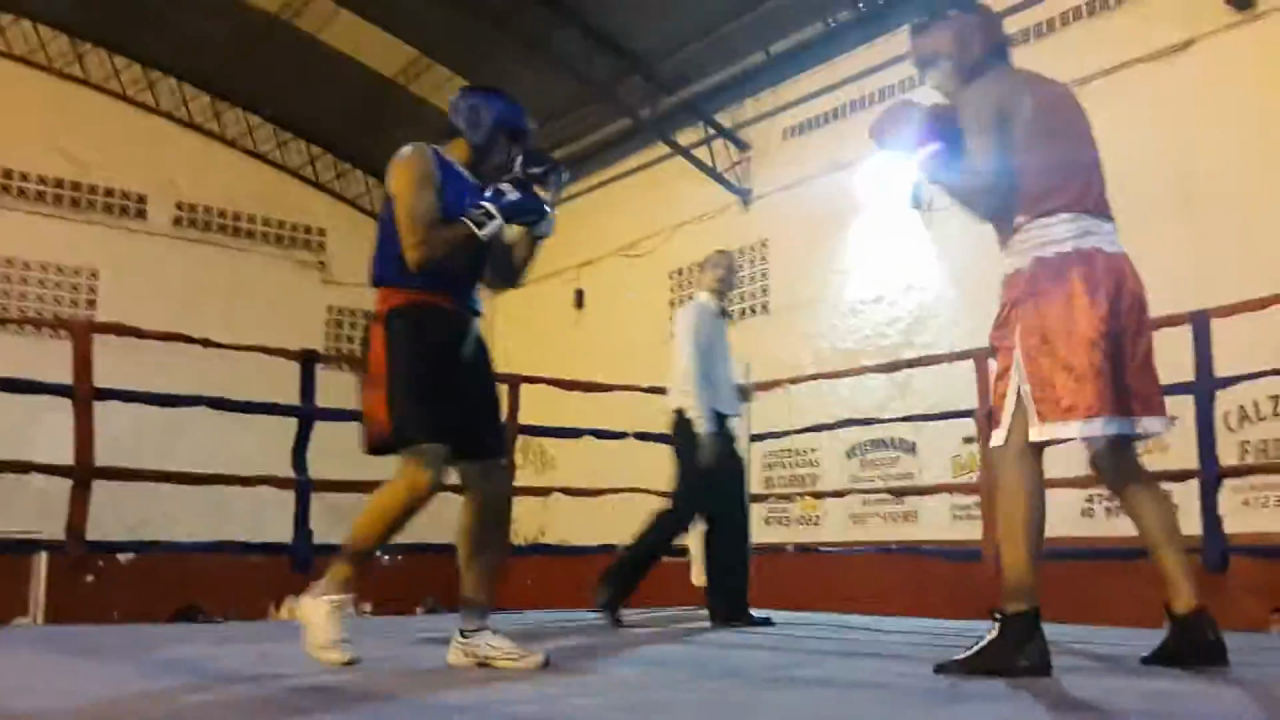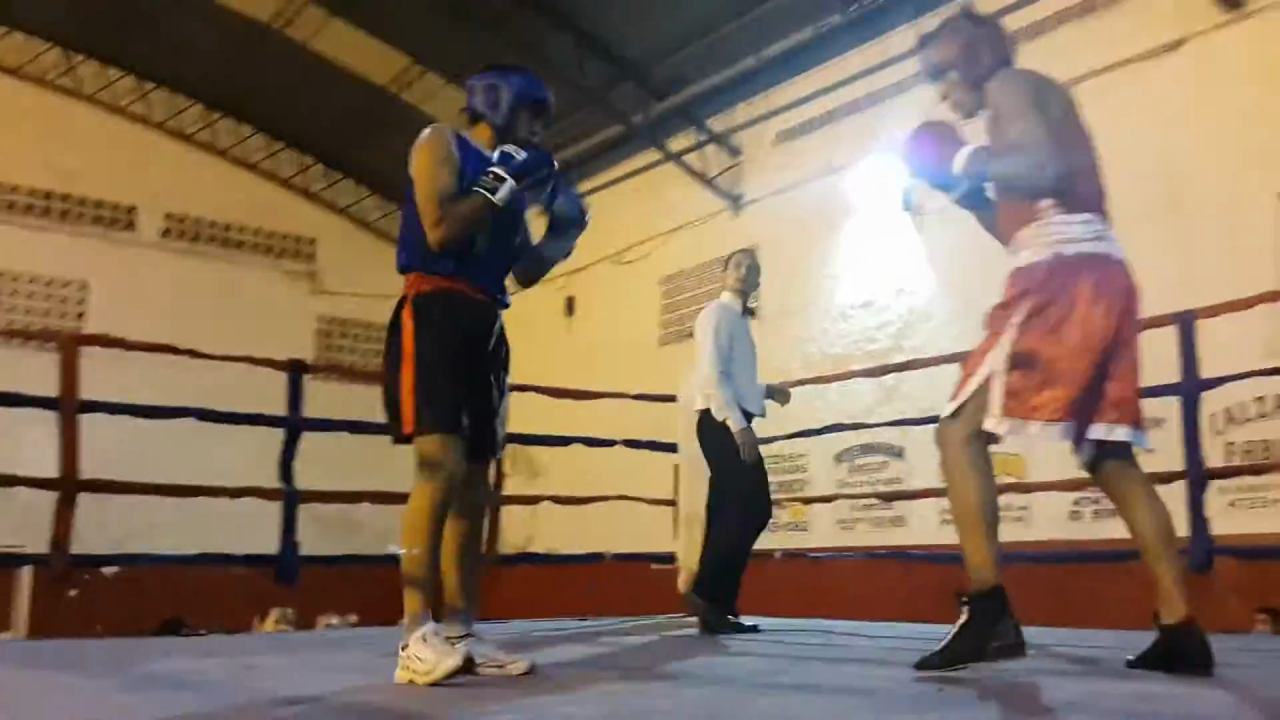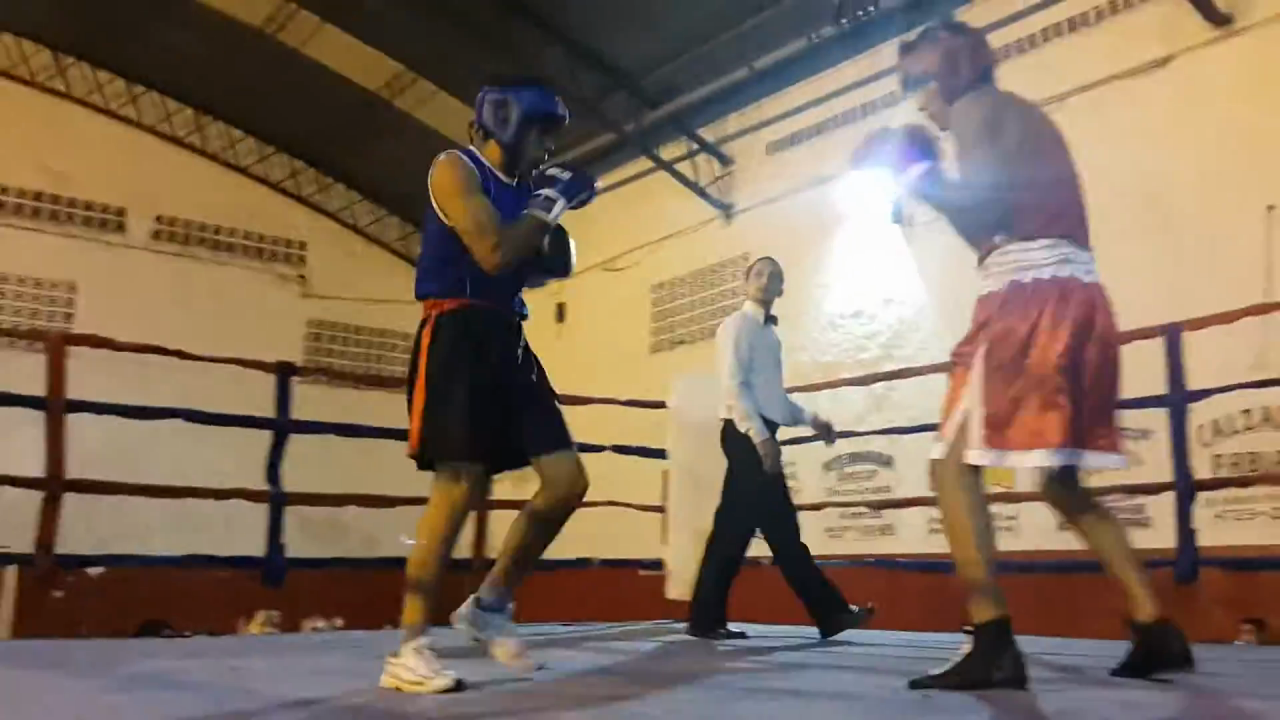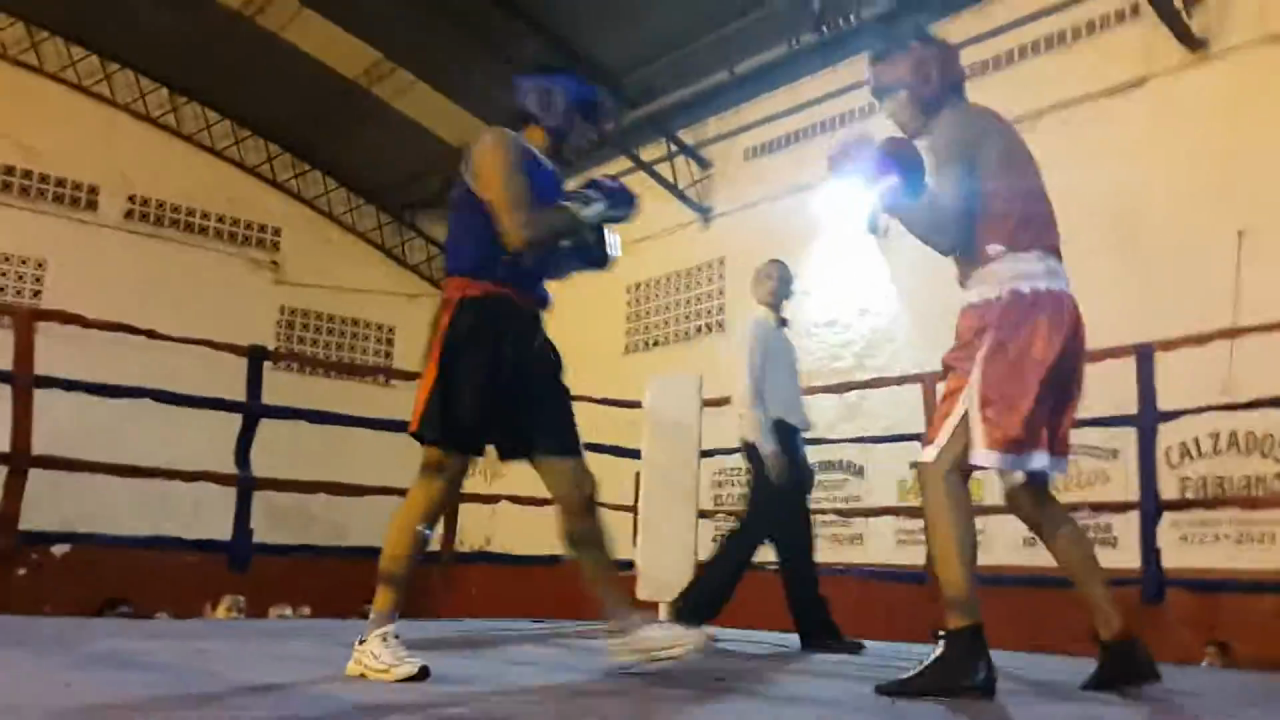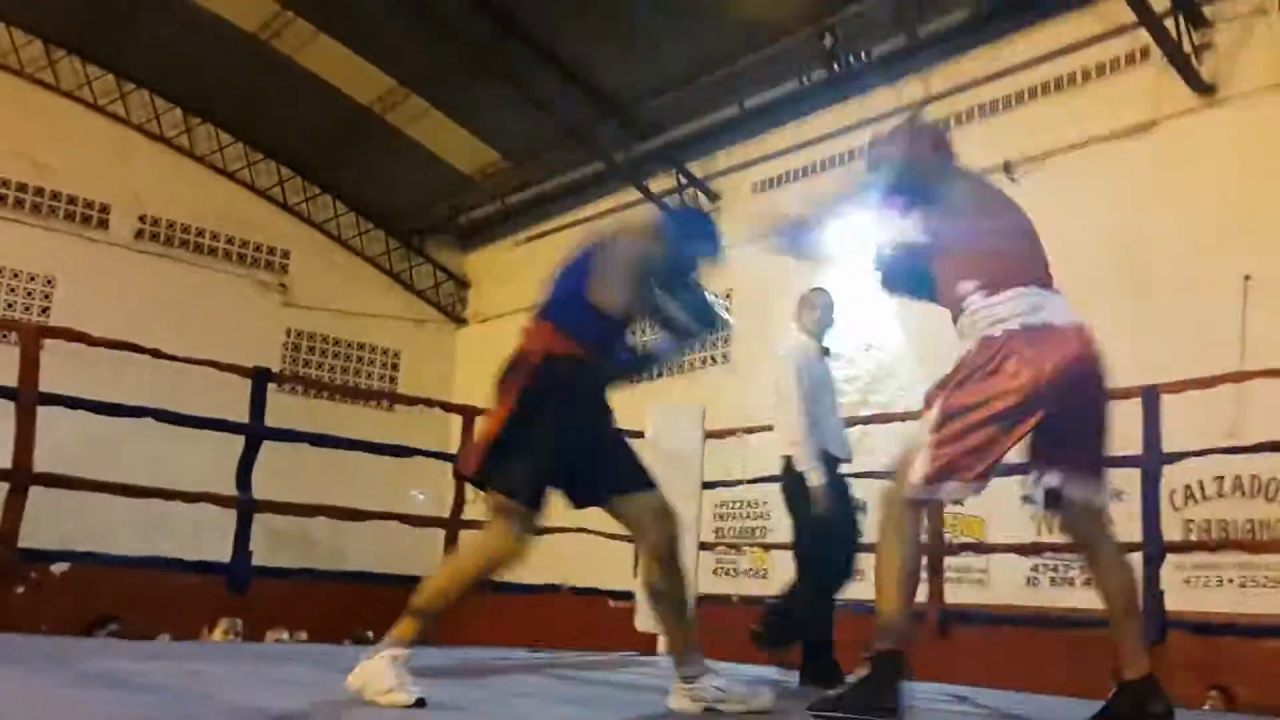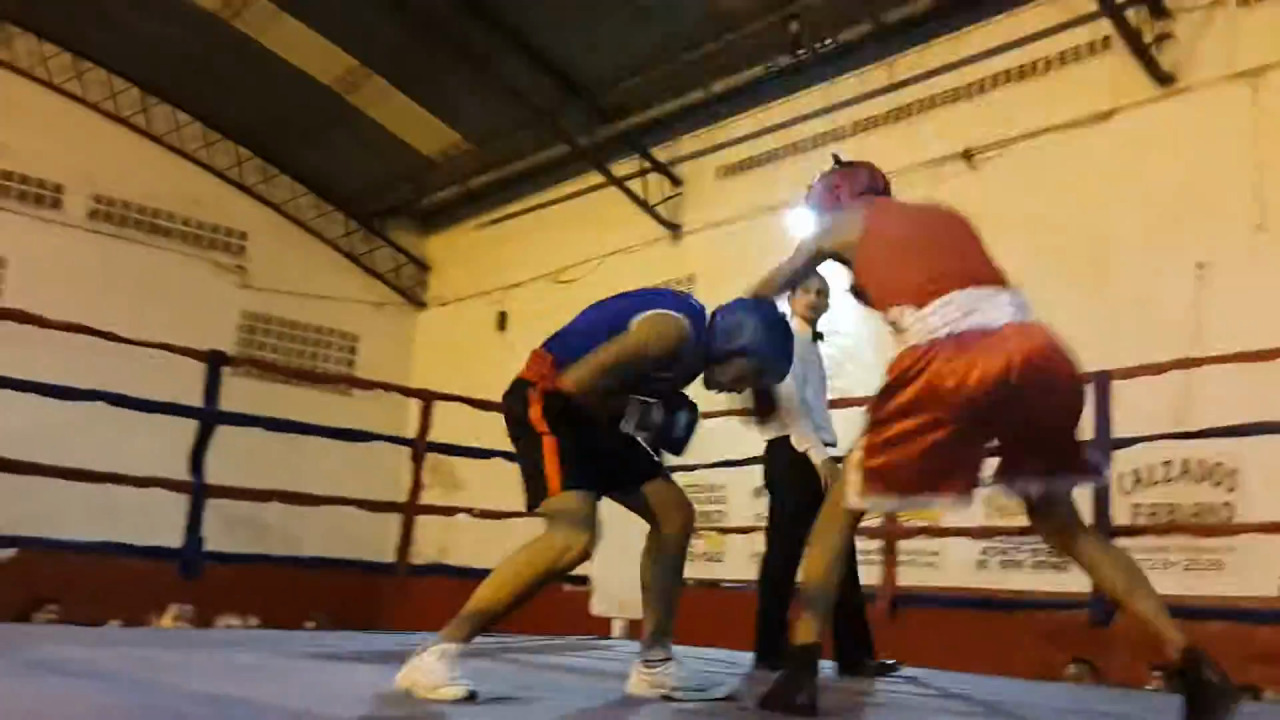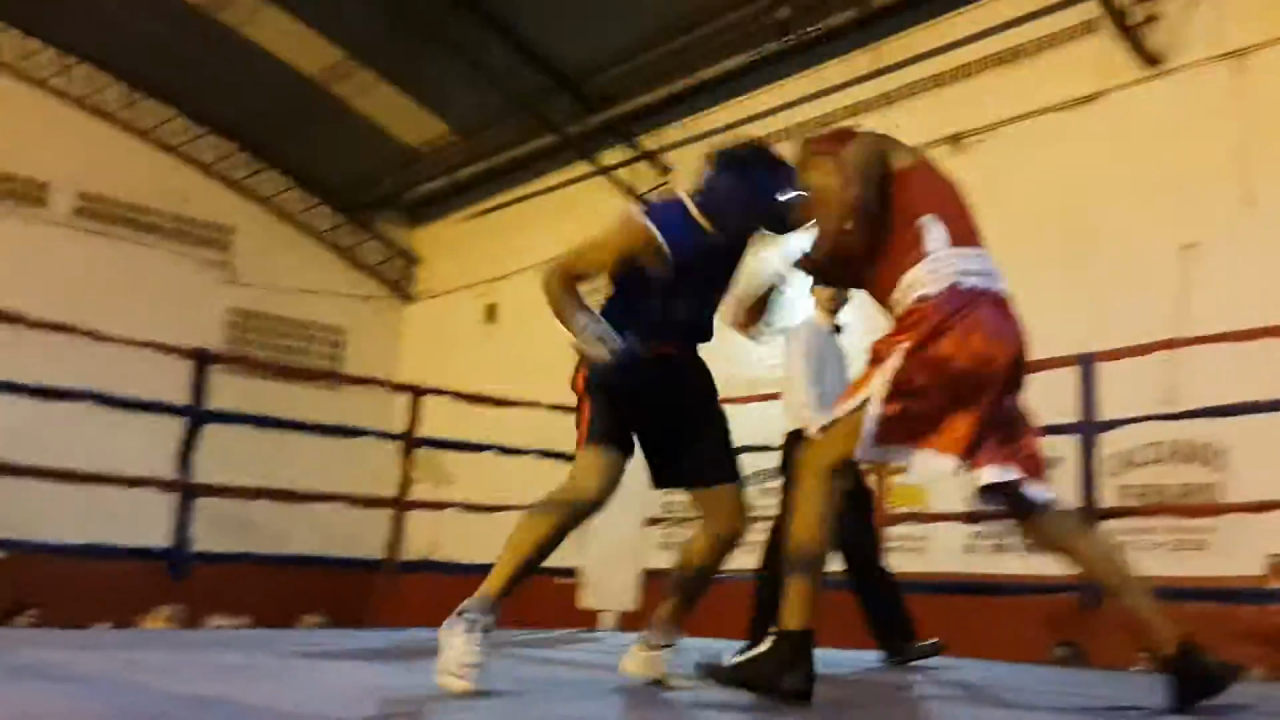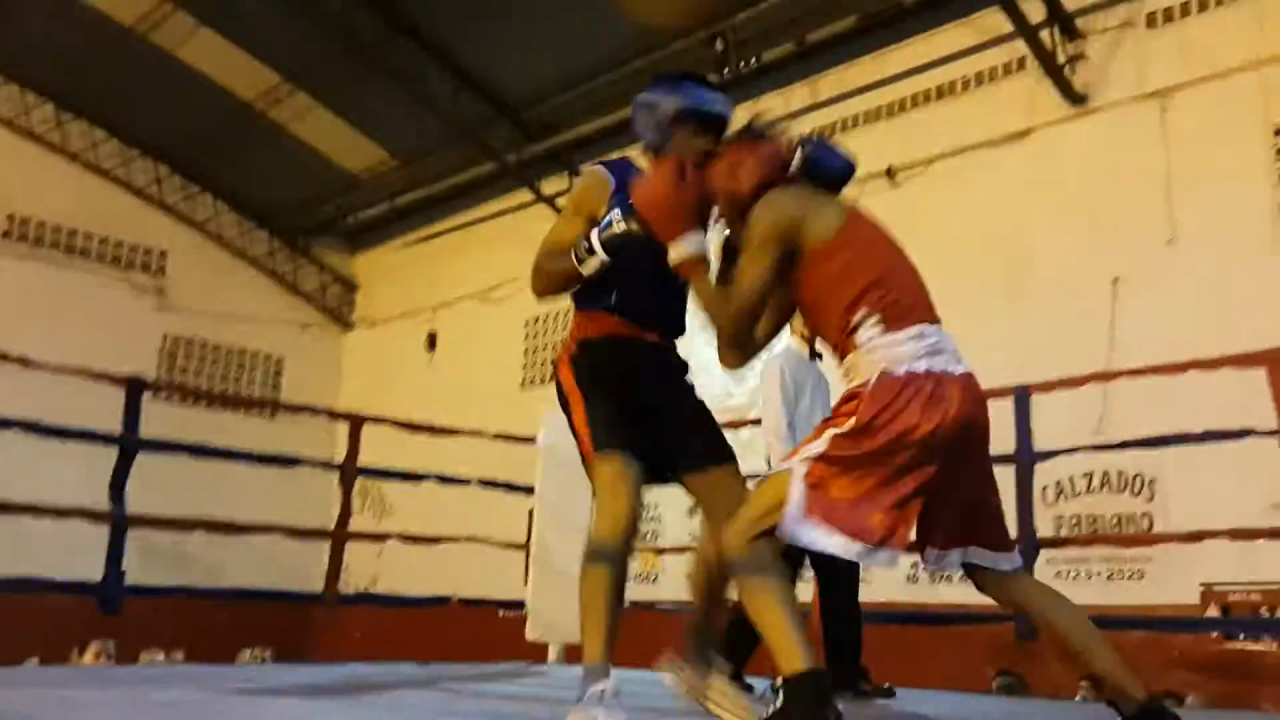
dt=0.2s
person 1, frame 1
left shoulder: (989, 88)
right shoulder: (1050, 94)
left elbow: (981, 192)
left wrist: (925, 154)
right wrist: (952, 159)
left hip: (1055, 275)
right hip: (1106, 270)
left knee: (1015, 446)
right knee: (1114, 457)
left ankle: (1019, 630)
right ankle: (1193, 623)
person 1, frame 2
left shoulder: (1012, 86)
right shoulder: (1041, 102)
left elbow: (1044, 169)
left wrist: (961, 162)
right wrist: (966, 189)
left hip: (1061, 275)
right hip: (1103, 278)
left knee: (961, 431)
right knee: (1110, 459)
left ankle: (986, 613)
right ankle: (1181, 630)
person 1, frame 3
left shoulder: (977, 110)
right shoulder: (1026, 119)
left elbow: (982, 212)
left wrist: (915, 175)
right wrist: (935, 181)
left hip: (1028, 298)
right hip: (1079, 298)
left knee: (954, 463)
right knee: (1064, 484)
left ankle: (992, 641)
right ankle: (1155, 629)
person 1, frame 4
left shoulder: (955, 124)
right shoulder: (989, 138)
left elbow: (948, 234)
left wrist: (891, 190)
right wrist: (903, 197)
left hip: (1015, 311)
right hip: (1051, 315)
left knee: (941, 470)
right knee: (1026, 490)
left ankle: (964, 653)
right ankle: (1120, 644)
person 1, frame 5
left shoulder: (929, 190)
right shoulder: (980, 195)
right wrist: (894, 267)
left hip: (1015, 346)
right hip: (1070, 347)
left knee: (903, 503)
right knee: (1079, 518)
person 1, frame 6
left shoulder: (841, 226)
right shoulder: (946, 217)
left elbow: (772, 285)
left hip: (949, 357)
right hip: (1032, 351)
left knee: (841, 508)
right knee: (1061, 523)
left ankle: (799, 674)
right ankle: (1191, 666)
person 1, frame 7
left shoulder: (867, 152)
left elbow: (845, 223)
left wrist: (813, 255)
left hip: (953, 318)
right hip: (984, 331)
left knee: (821, 464)
right knee: (1024, 504)
left ankle: (790, 653)
right ankle: (1186, 659)
person 1, frame 8
left shoulder: (778, 210)
right shoulder: (819, 209)
left elbow: (731, 332)
left wrist: (683, 243)
left hip: (904, 393)
right hip: (956, 394)
left knee: (743, 534)
right knee: (998, 576)
person 2, frame 1
left shoulder: (479, 192)
right shoulder: (418, 163)
left elbow: (500, 277)
right elbow: (418, 252)
left wrist: (530, 227)
right wrist: (488, 212)
left hip: (461, 337)
right hip: (408, 326)
left knee: (493, 481)
right knee: (423, 474)
left ankle: (474, 629)
right ankle: (327, 593)
person 2, frame 2
left shoulder: (508, 174)
right shoulder: (439, 144)
left elbow: (525, 272)
right elbow: (440, 231)
left wrist: (563, 229)
right wrist: (503, 177)
left hip: (484, 326)
right hip: (435, 316)
left knee: (473, 485)
right knee: (441, 465)
left ankle: (460, 630)
right ankle: (418, 638)
person 2, frame 3
left shoulder: (516, 186)
right shoulder: (455, 170)
right elbow: (493, 253)
left wrist: (550, 261)
right wrist: (552, 203)
left hip: (506, 342)
right hip: (456, 338)
left knee: (567, 478)
right knee: (459, 489)
left ankle: (489, 603)
right ankle: (408, 648)
person 2, frame 4
left shoulder: (546, 173)
right shoulder: (497, 148)
right elbow: (520, 237)
left wrist: (590, 245)
right wrist: (590, 206)
left hip: (521, 331)
right hip: (476, 319)
left knee: (575, 485)
right knee: (438, 479)
left ankle: (629, 627)
right ankle: (375, 636)
person 2, frame 5
left shoulder: (657, 271)
right shoulder: (647, 237)
right elbow: (617, 300)
left wrist: (660, 348)
right wrist: (675, 310)
left hip: (578, 397)
right hip: (549, 381)
left knee: (657, 522)
right knee: (507, 533)
left ankle: (691, 676)
right ankle: (390, 654)
person 2, frame 6
left shoulder: (698, 333)
right shoulder: (674, 331)
right elbow: (579, 381)
right wrist: (642, 417)
right hip: (547, 403)
left knee: (675, 513)
right knee: (573, 536)
left ankle: (654, 663)
right ankle: (440, 653)
person 2, frame 7
left shoulder: (731, 221)
right shoulder: (650, 231)
right elbow: (559, 277)
right wrist: (594, 334)
left hip: (676, 370)
right hip: (618, 364)
left knee: (726, 514)
right knee: (591, 487)
left ankle: (653, 644)
right ankle: (472, 619)
person 2, frame 8
right shoulder: (605, 184)
right elbow: (542, 281)
right wrist: (597, 249)
left hip: (659, 361)
right hip: (600, 356)
left knee: (729, 503)
right knee: (620, 498)
left ankle: (693, 655)
person 3, frame 1
left shoulder: (717, 321)
right shoulder: (694, 314)
right elbow: (688, 375)
left wrist: (734, 392)
right wrist: (707, 430)
left hip: (715, 426)
right hip: (698, 426)
left knee: (728, 515)
right knee: (684, 510)
left ankle: (729, 607)
right ankle: (616, 584)
person 3, frame 2
left shoulder: (741, 322)
right shoulder: (716, 315)
right elbow: (710, 377)
left wrist: (767, 391)
right wrist: (739, 425)
left hip: (733, 426)
right hip: (722, 426)
left knee: (730, 513)
right knee: (749, 509)
left ankle: (717, 608)
right ankle: (706, 590)
person 3, frame 3
left shoulder: (768, 332)
right shoulder: (737, 326)
right elbow: (732, 387)
left wrist: (809, 419)
right wrist: (760, 438)
left hip: (761, 436)
right hip: (745, 433)
left knee: (735, 527)
right knee: (780, 525)
left ankle: (706, 617)
right ankle: (830, 613)
person 3, frame 4
left shoulder: (780, 335)
right shoulder: (755, 330)
right elbow: (748, 394)
left wrist: (787, 451)
right wrist: (769, 449)
left hip: (784, 439)
right hip: (769, 438)
left knee: (759, 530)
right knee: (792, 533)
left ankle: (694, 608)
right ankle: (817, 631)
person 3, frame 5
left shoulder: (819, 363)
right shoulder: (796, 357)
right elbow: (795, 424)
right wrist: (818, 479)
left hip: (824, 473)
right hip: (810, 472)
left knee: (829, 563)
right knee: (824, 564)
left ankle: (776, 627)
right ankle: (819, 665)
person 3, frame 6
left shoulder: (810, 347)
right shoulder: (786, 341)
right elbow: (789, 401)
left wrist: (824, 456)
right wrist: (820, 457)
left hip: (808, 455)
right hip: (792, 454)
right knee: (785, 552)
left ankle: (854, 650)
right ankle: (771, 650)
person 3, frame 7
left shoulder: (833, 342)
right shoulder: (805, 333)
right elbow: (804, 395)
left knee: (861, 546)
left ankle: (898, 640)
right ankle: (761, 639)
person 3, frame 8
left shoulder: (817, 373)
right shoulder: (783, 363)
right elbow: (775, 423)
left knee: (841, 574)
right knee: (780, 574)
left ankle: (848, 676)
right ankle: (730, 659)
